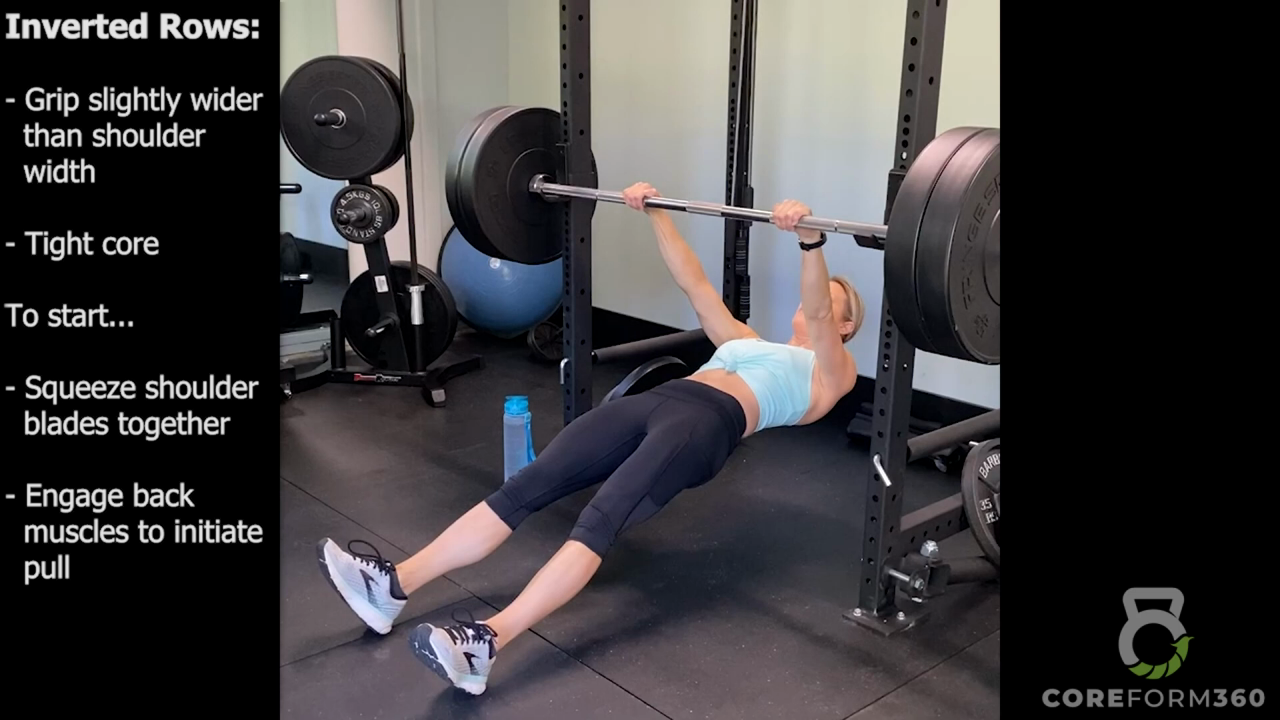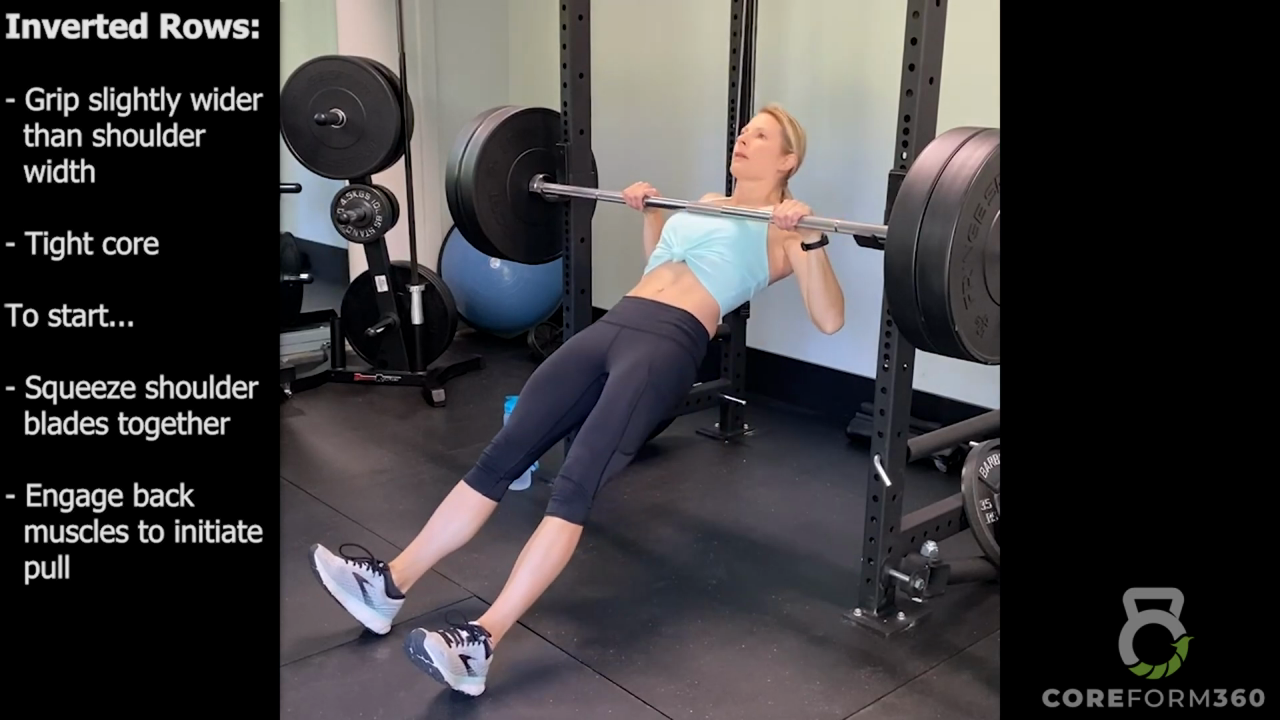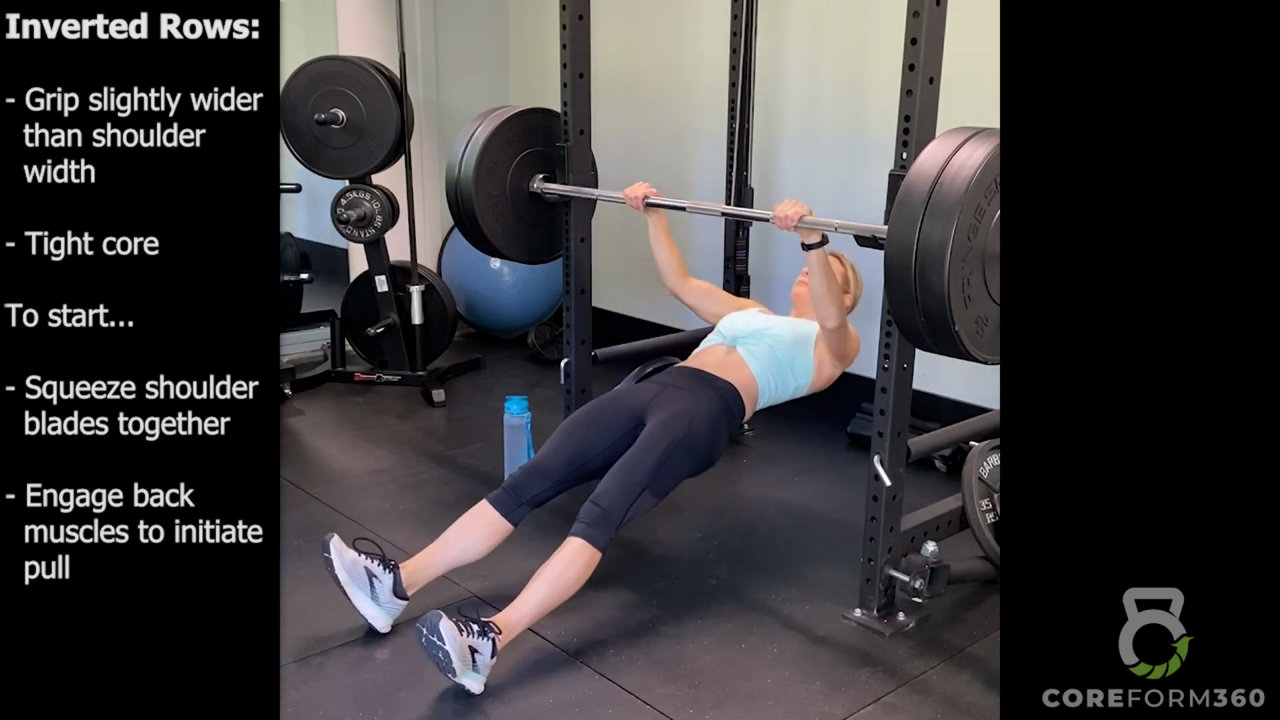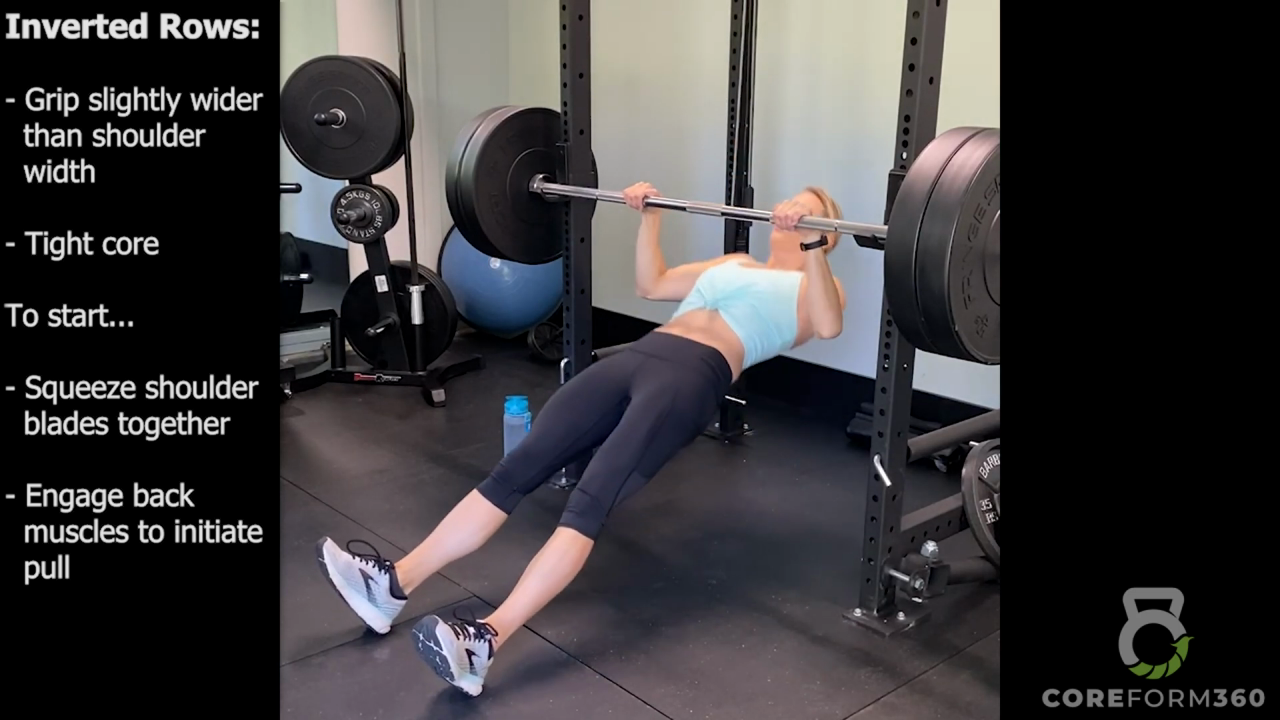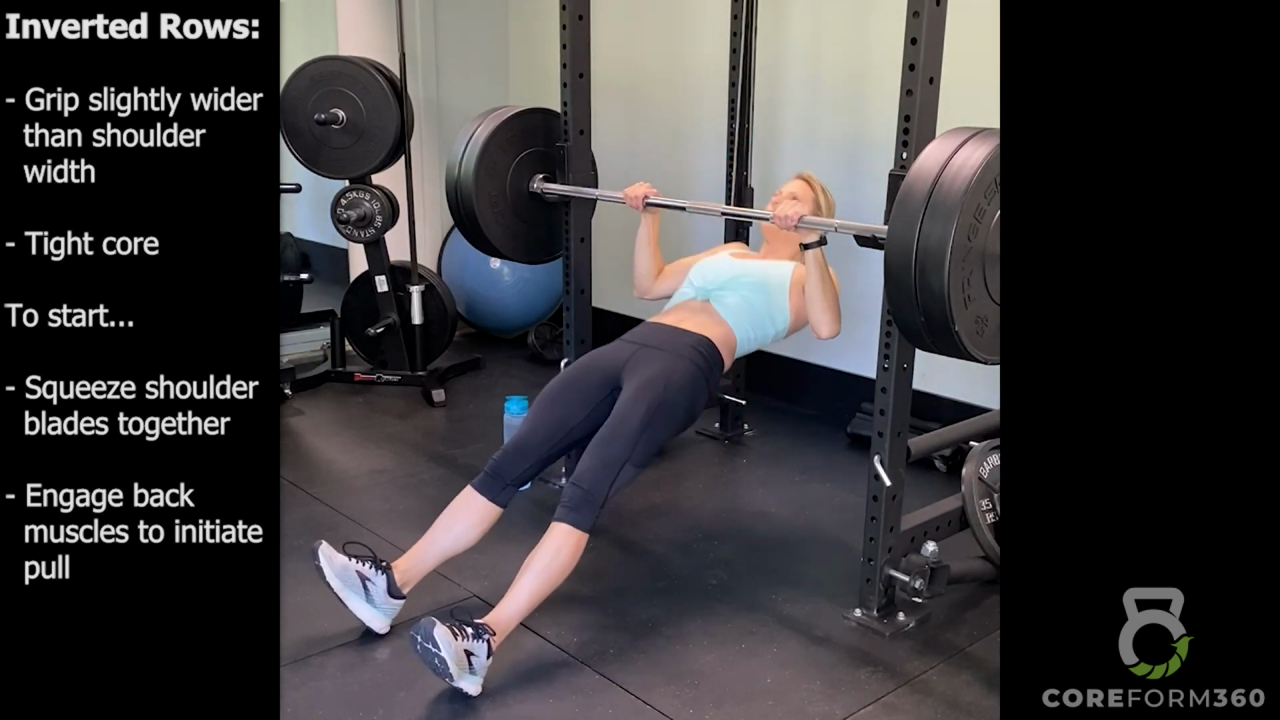
dt=1s
person 1, frame 1
left shoulder: (831, 372)
right shoulder: (749, 342)
left elbow: (820, 316)
right elbow: (694, 283)
left wrist: (809, 240)
right wrist: (656, 213)
left hip: (706, 425)
right hip: (657, 400)
left knee: (598, 522)
right knee: (525, 487)
left ankle: (484, 644)
right ankle: (393, 585)
person 1, frame 2
left shoulder: (783, 230)
right shoulder: (707, 205)
left elbow: (830, 320)
left wrist: (811, 237)
right wrist: (650, 210)
left hip: (668, 345)
right hip: (612, 326)
left knee: (574, 486)
right knee: (500, 458)
left ankle: (481, 642)
right ankle: (389, 585)
person 1, frame 3
left shoulder: (833, 348)
right shoulder: (751, 313)
left elbow: (829, 320)
right elbow: (679, 283)
left wrist: (813, 240)
right wrist: (653, 214)
left hip: (707, 410)
right hip: (658, 386)
left knee: (599, 517)
right knee: (525, 484)
left ankle: (488, 641)
right ankle: (396, 585)
person 1, frame 4
left shoulder: (812, 285)
right shoulder: (737, 262)
left elbow: (828, 326)
right elbow: (648, 285)
left wrist: (811, 239)
right wrist: (651, 216)
left hip: (690, 377)
right hip: (636, 357)
left knee: (589, 501)
right knee: (514, 472)
left ankle: (486, 640)
right ankle: (394, 583)
person 1, frame 5
left shoulder: (804, 277)
right shoulder: (730, 252)
left elbow: (827, 326)
right elbow: (647, 284)
left wrist: (809, 241)
right wrist: (649, 216)
left hip: (684, 365)
right hip: (631, 346)
left knee: (582, 494)
right knee: (507, 466)
left ankle: (483, 642)
right ankle: (390, 585)
